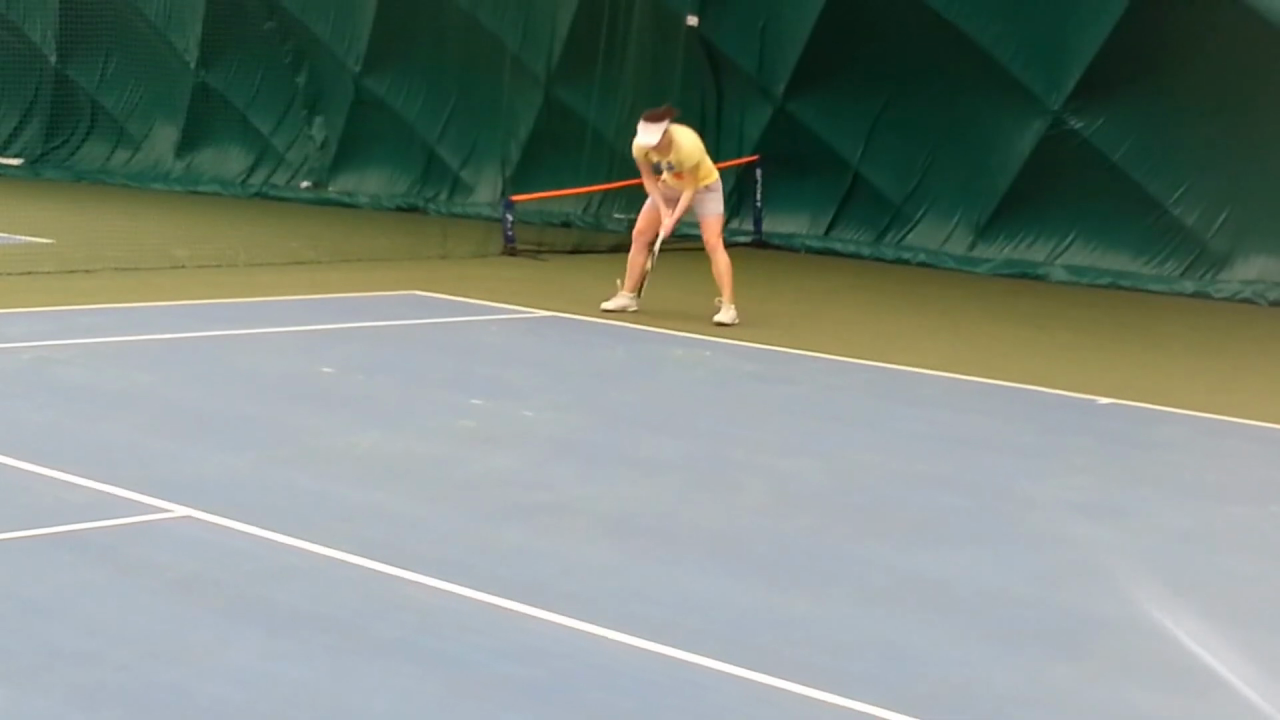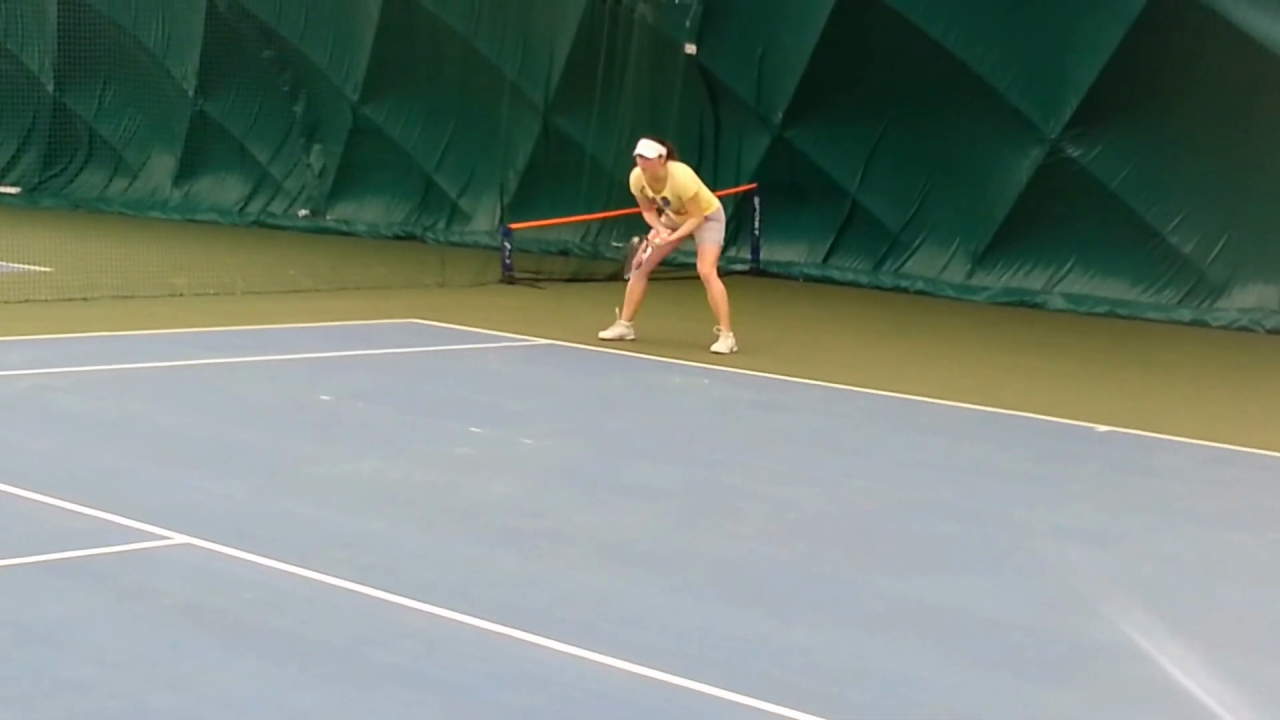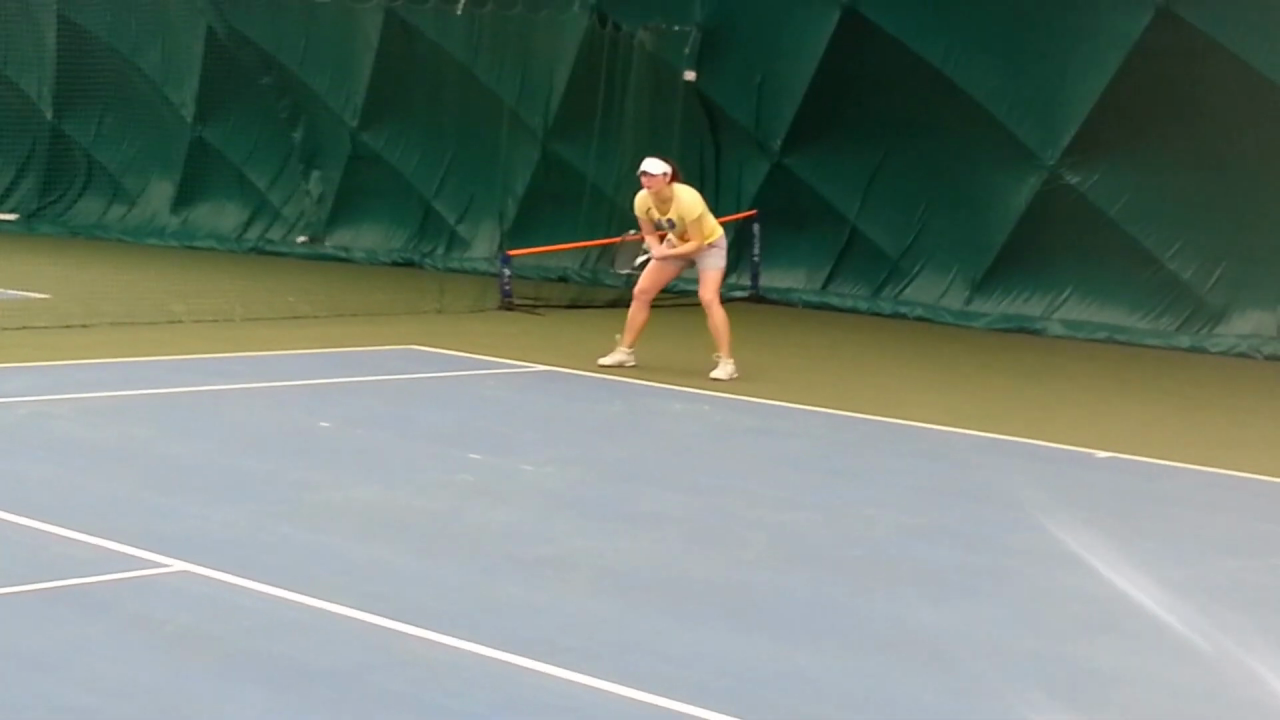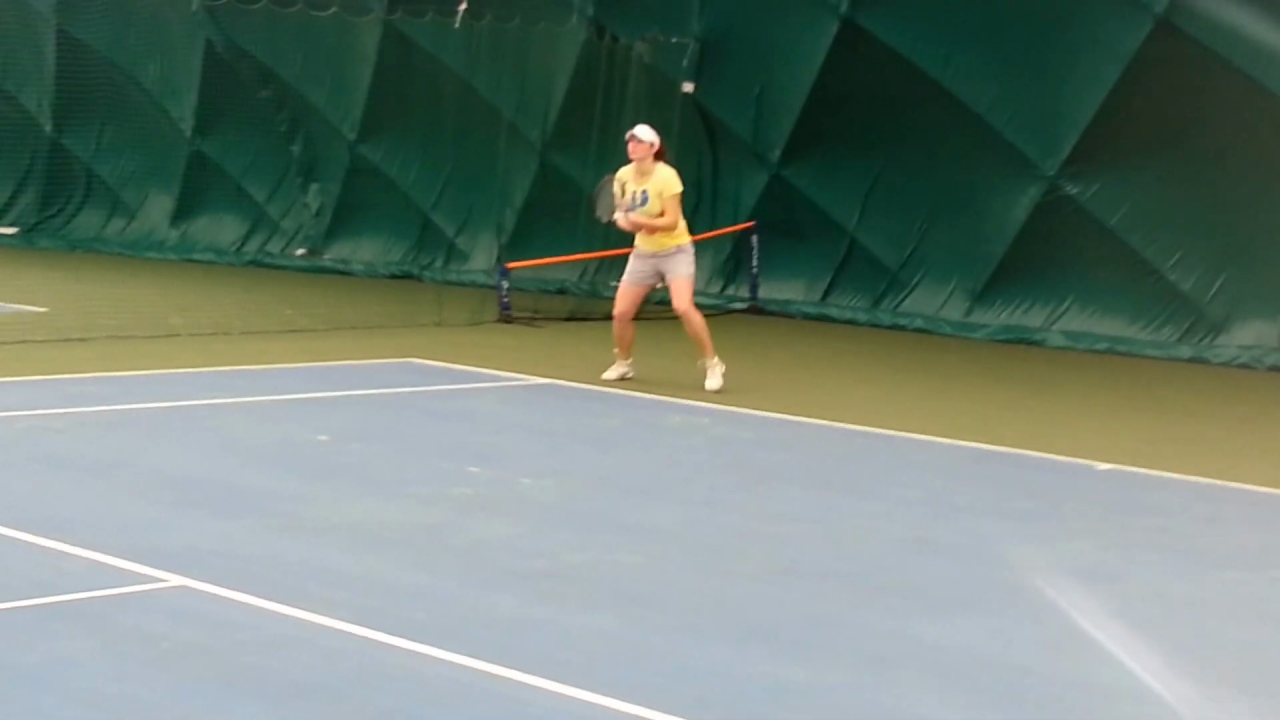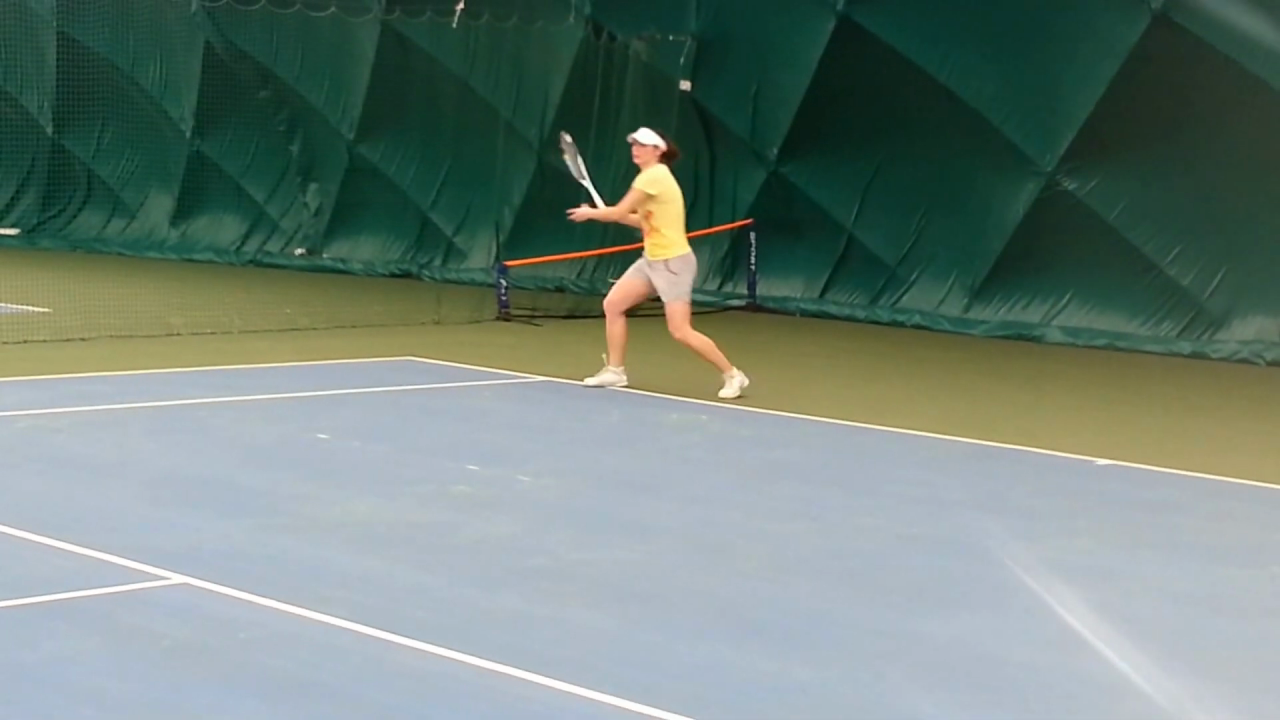
dt=1s
person 1, frame 1
left shoulder: (686, 144)
right shoulder: (640, 144)
left elbow: (691, 188)
right elbow: (648, 179)
left wrist: (673, 220)
right wrist: (662, 208)
left hip: (706, 186)
right hip: (670, 186)
left knee: (713, 242)
right knee: (640, 235)
left ankle: (728, 307)
right ankle: (627, 295)
person 1, frame 2
left shoulder: (681, 177)
right shoulder: (637, 178)
left elbow: (696, 218)
right elbow: (648, 212)
left wrist: (672, 238)
right wrist: (660, 229)
left hip: (707, 217)
right hip: (674, 217)
left knee: (706, 271)
right knee: (639, 264)
left ankle: (726, 335)
right ankle: (625, 324)
person 1, frame 3
left shoulder: (687, 198)
right shoulder: (642, 200)
left elbow: (697, 242)
right elbow: (650, 235)
left wrist: (667, 254)
right wrist: (657, 248)
left hip: (709, 243)
right hip: (676, 243)
left knee: (709, 298)
right knee: (641, 292)
left ankle: (726, 362)
right ankle: (625, 351)
person 1, frame 4
left shoulder: (667, 176)
right shoulder: (623, 176)
left elbow: (672, 222)
right elbow: (621, 217)
left wrist: (639, 220)
right wrist: (627, 224)
left hip: (677, 251)
right hip: (644, 252)
left knee: (683, 307)
right knee: (621, 313)
left ankle: (713, 364)
right ankle: (623, 363)
person 1, frame 5
left shoulder: (653, 177)
right shoulder: (651, 175)
left elbow: (619, 212)
left wrist: (589, 213)
right wrist: (620, 218)
left hip: (673, 261)
right hip: (652, 260)
left knee: (681, 332)
right knee: (612, 305)
left ankle: (733, 374)
right ankle: (615, 370)
